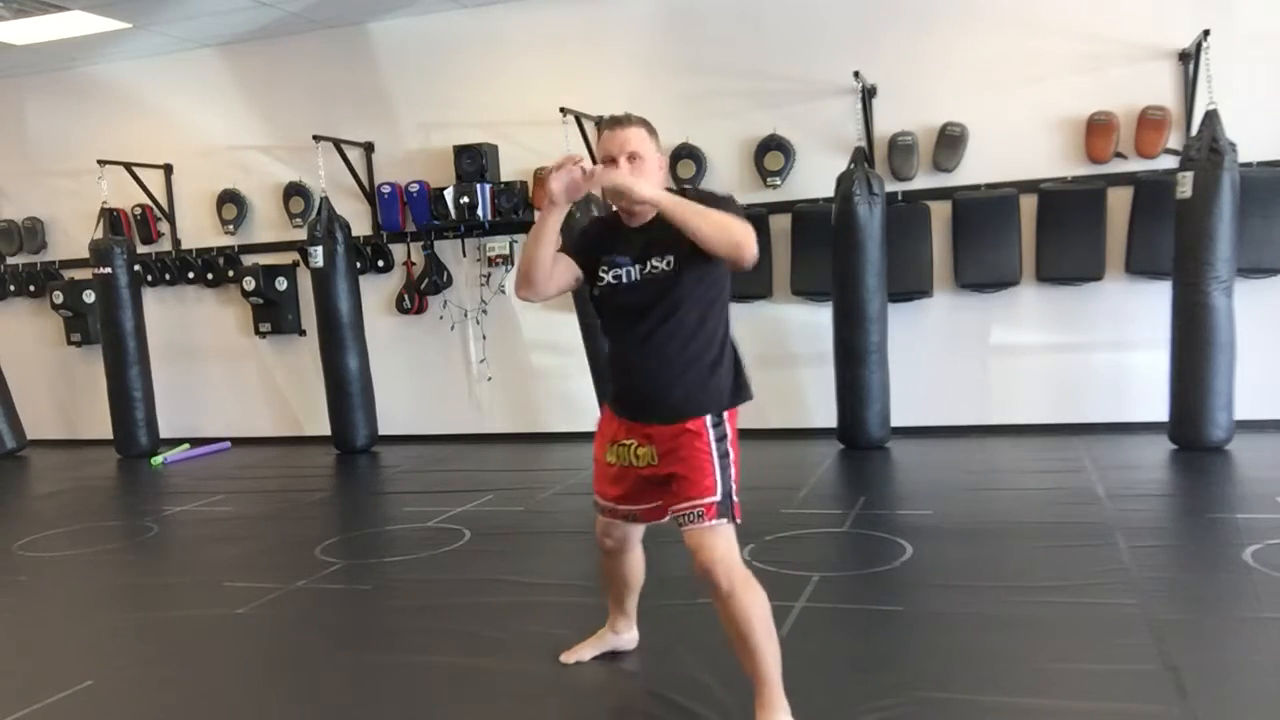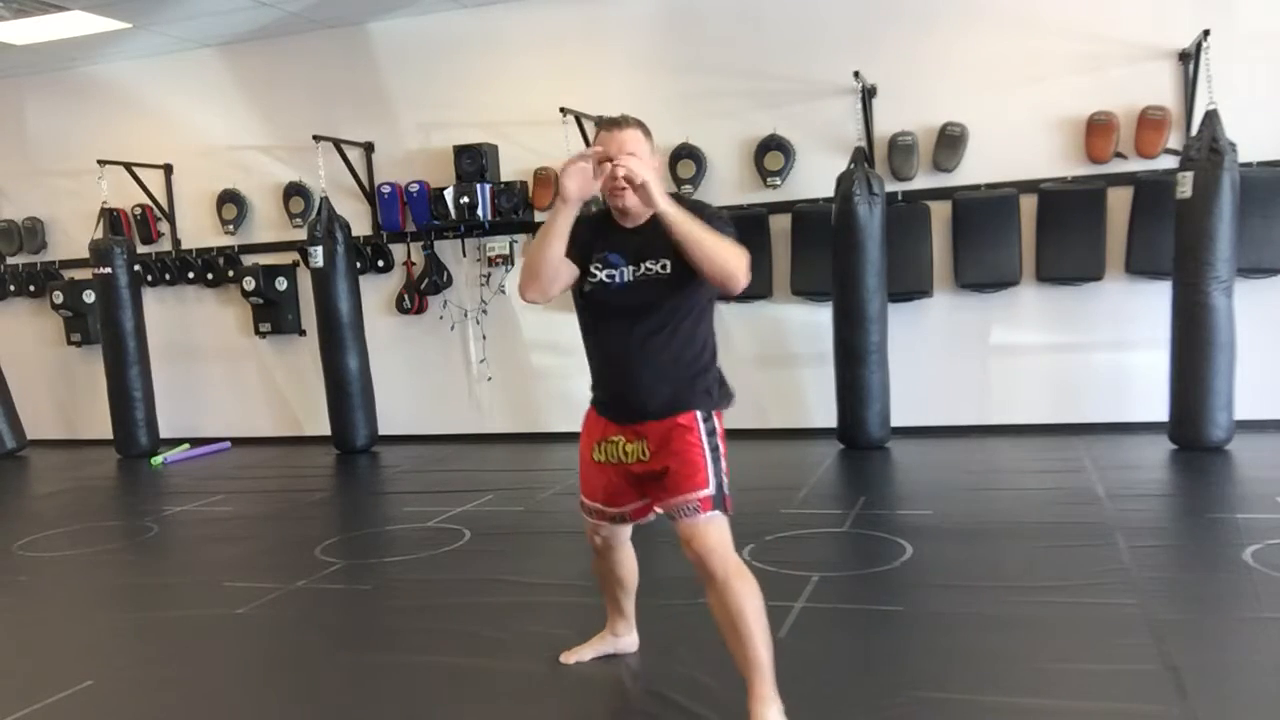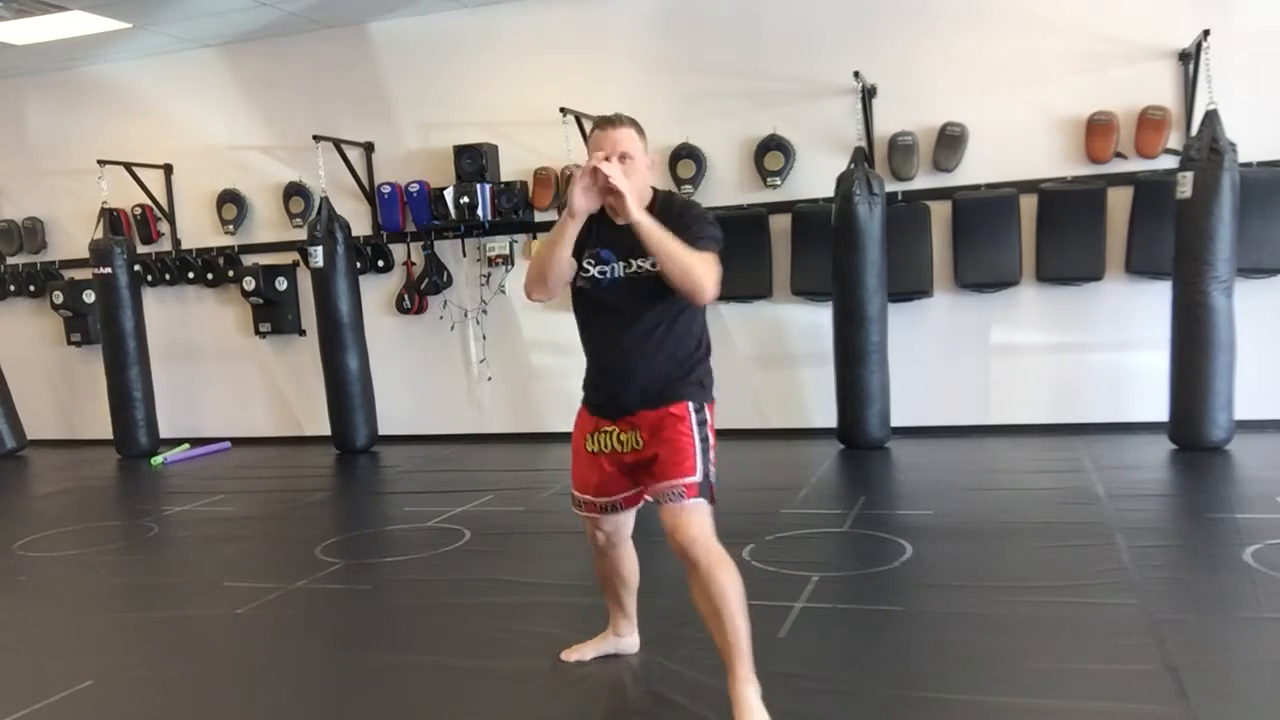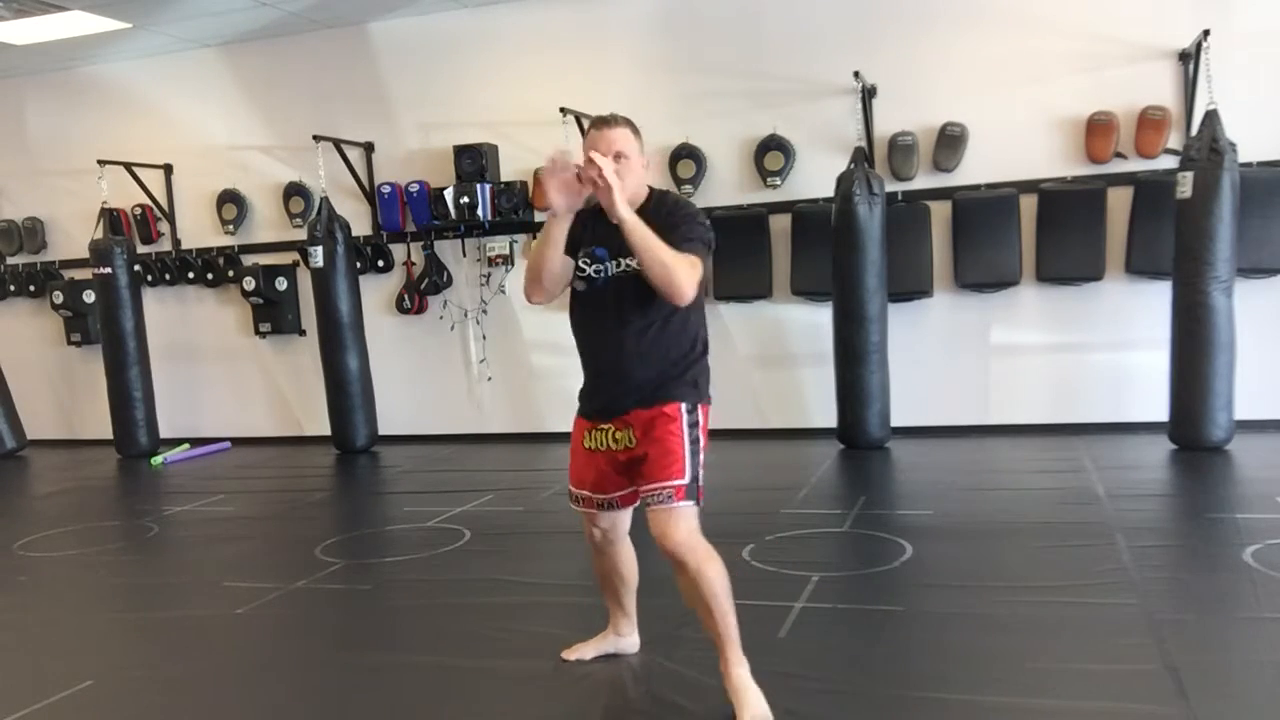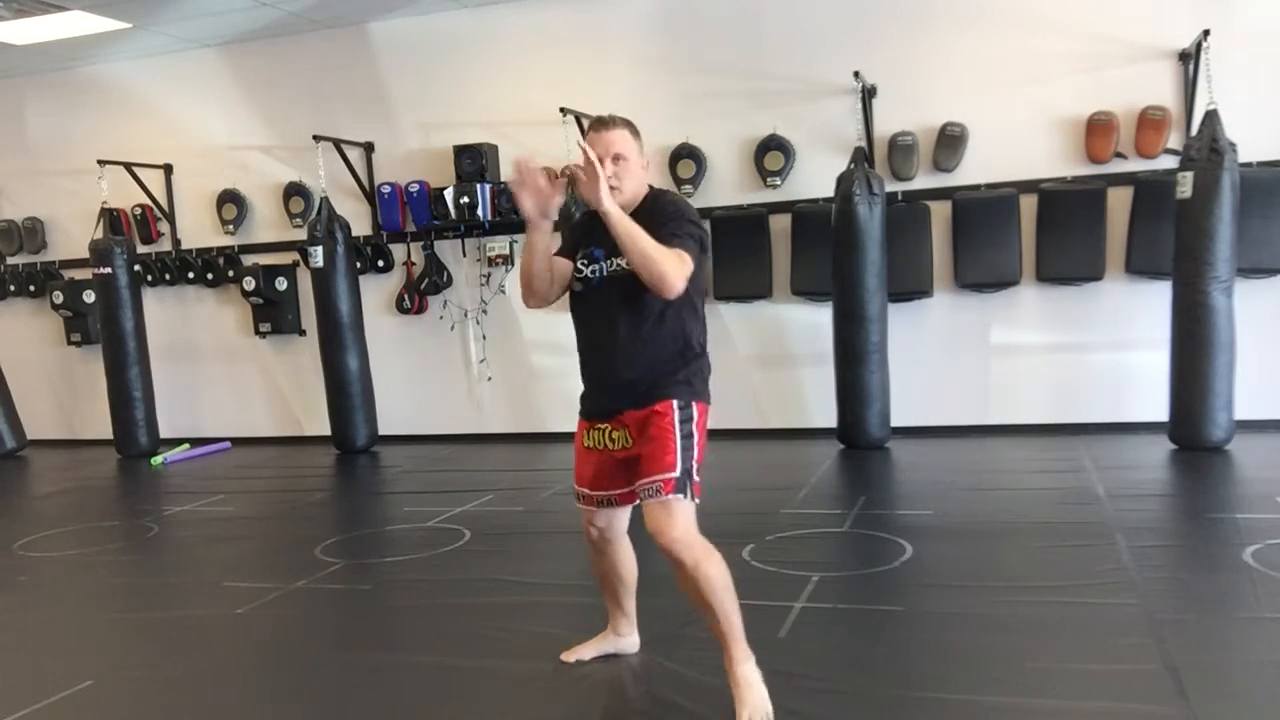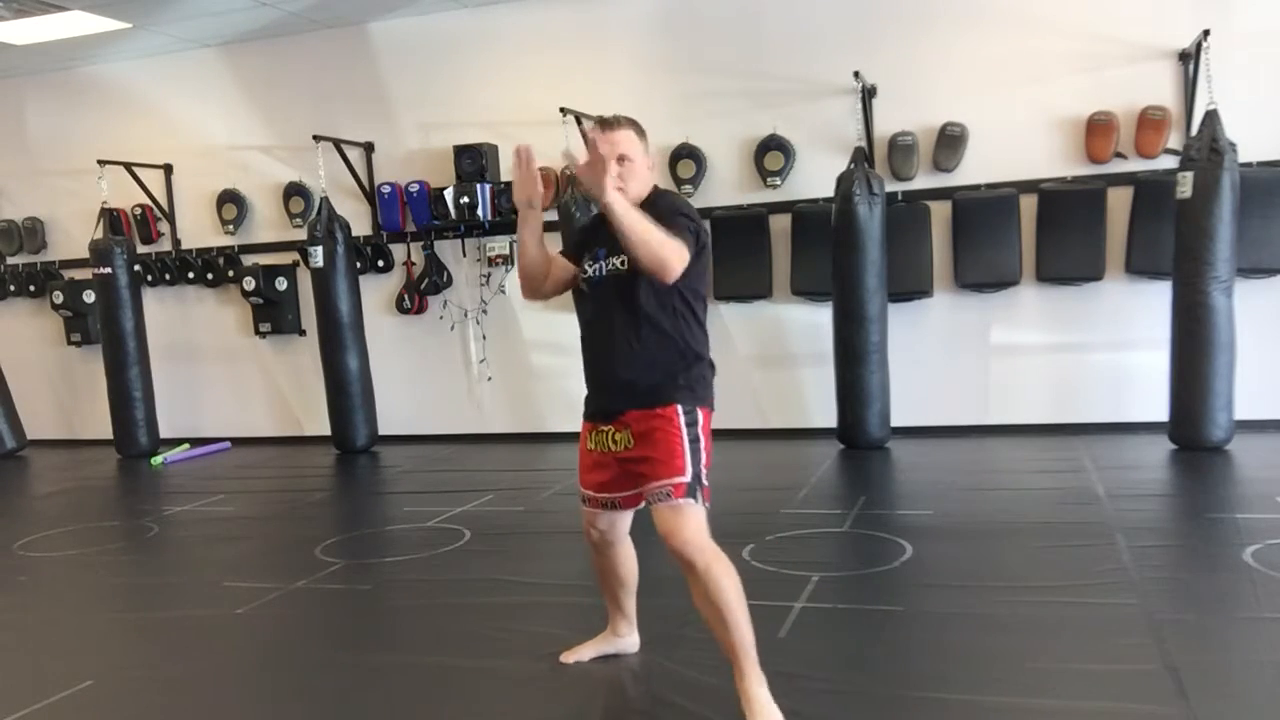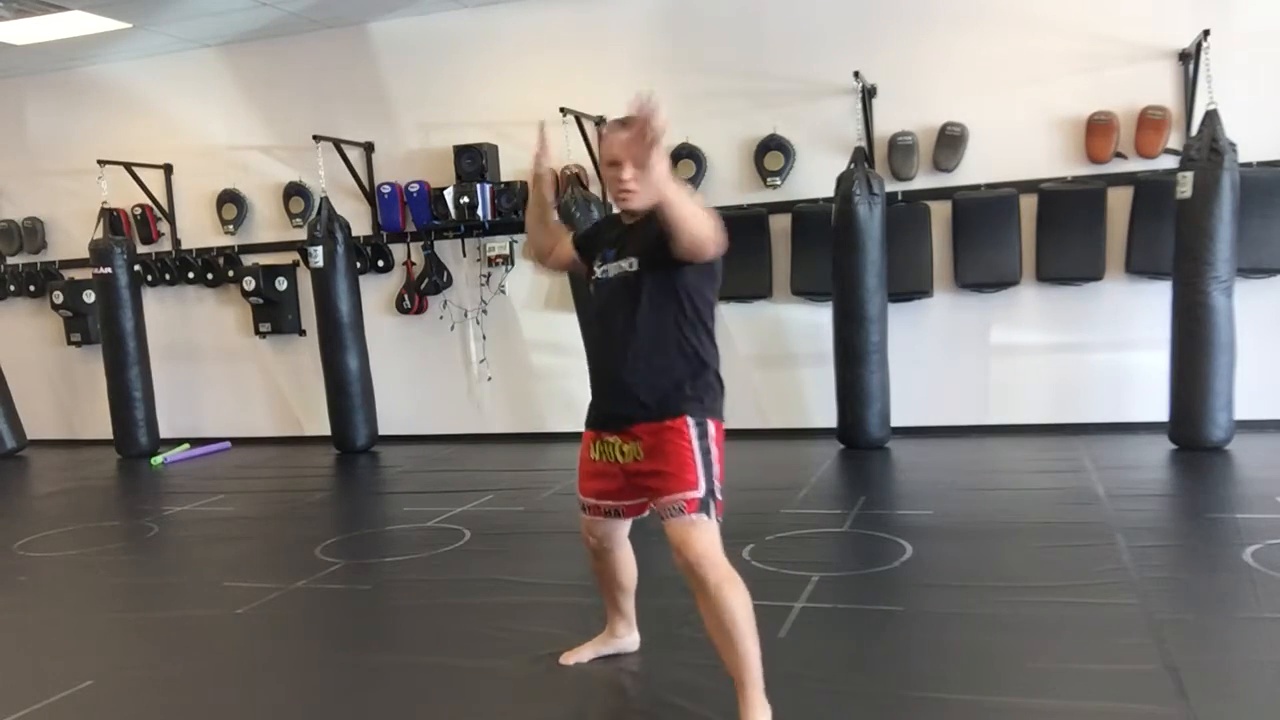
dt=0.1s
person 1, frame 1
left shoulder: (695, 208)
right shoulder: (598, 235)
left elbow: (745, 248)
right elbow: (531, 288)
left wrist: (654, 197)
right wrist: (554, 209)
left hip: (697, 419)
right hip: (627, 416)
left knee: (716, 561)
right knee: (613, 534)
right ankle: (620, 626)
person 1, frame 2
left shoulder: (692, 215)
right shoulder: (587, 230)
left elbow: (735, 276)
right elbow: (533, 289)
left wrist: (658, 203)
right wrist: (565, 207)
left hip: (684, 412)
right hip: (611, 415)
left knee: (709, 549)
right knee: (604, 533)
right ankle: (620, 630)
person 1, frame 3
left shoulder: (683, 214)
right shoulder: (585, 229)
left elbow: (702, 288)
right elbow: (538, 288)
left wrist: (636, 211)
right wrist: (575, 211)
left hip: (674, 405)
right hip: (603, 410)
left knee: (692, 537)
right knee: (603, 530)
right ankle: (621, 630)
person 1, frame 4
left shoulder: (677, 215)
right shoulder: (584, 226)
left elbow: (681, 289)
right elbow: (538, 290)
left wrist: (619, 209)
right wrist: (560, 216)
left hip: (670, 401)
right hip: (602, 406)
left knee: (676, 536)
right knee: (601, 527)
left ankle: (736, 666)
right ankle: (622, 629)
person 1, frame 5
left shoulder: (672, 214)
right shoulder: (583, 229)
left elbow: (669, 281)
right elbow: (536, 294)
left wrist: (609, 206)
right wrist: (538, 219)
left hip: (667, 400)
right hip: (602, 406)
left knee: (673, 533)
right knee: (600, 526)
left ankle: (741, 662)
right ankle: (622, 629)
person 1, frame 6
left shoulder: (668, 217)
right shoulder: (595, 230)
left elbow: (666, 264)
right elbow: (536, 284)
left wrist: (620, 197)
right wrist: (527, 210)
left hip: (671, 407)
right hip: (609, 410)
left knee: (686, 540)
right knee: (603, 527)
right ankle: (622, 630)
person 1, frame 7
left shoulder: (678, 219)
right shoulder: (610, 231)
left elbow: (705, 241)
right elbow: (545, 251)
left wrist: (659, 173)
right wrist: (540, 189)
left hip: (679, 416)
right hip: (611, 419)
left knee: (699, 554)
right knee: (600, 533)
right ankle: (621, 630)
